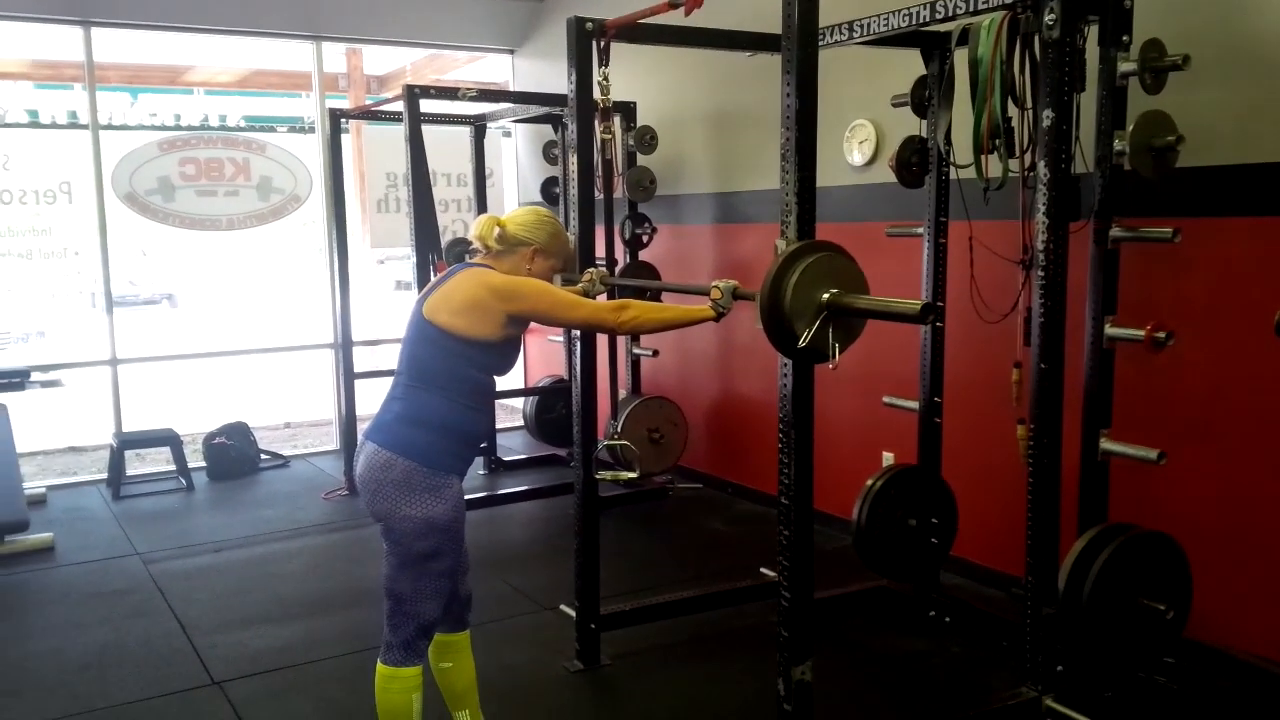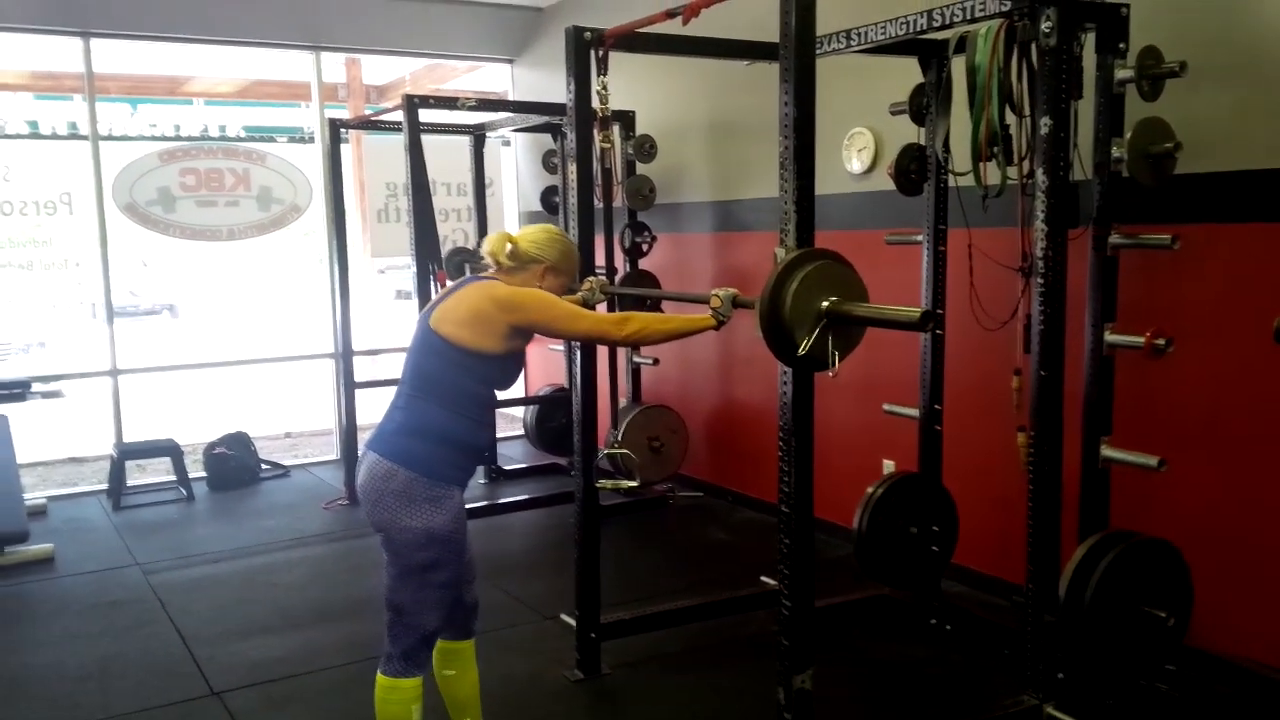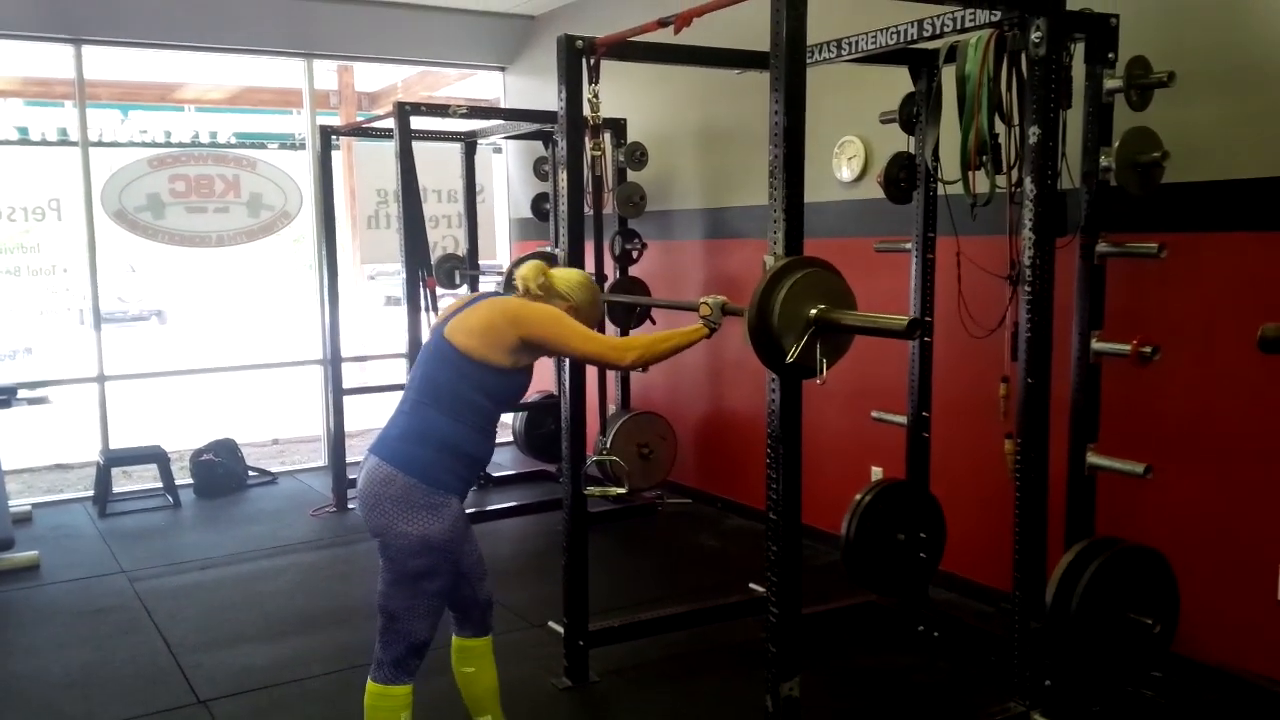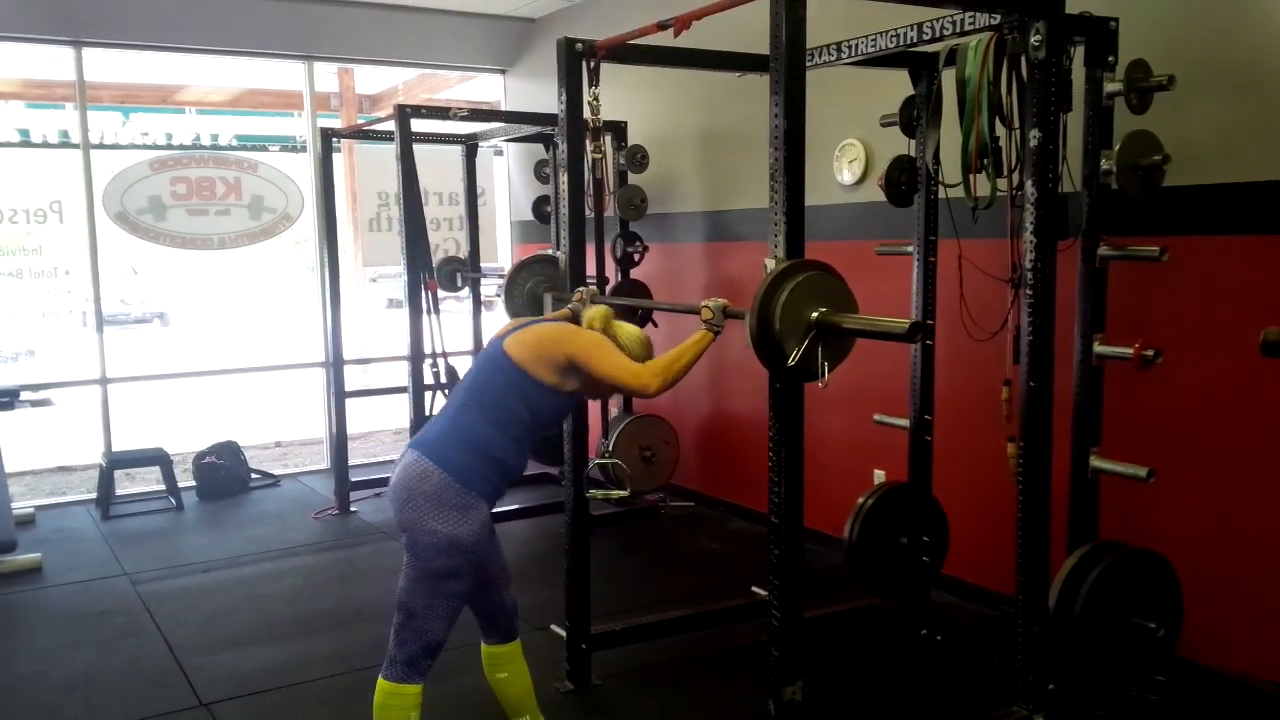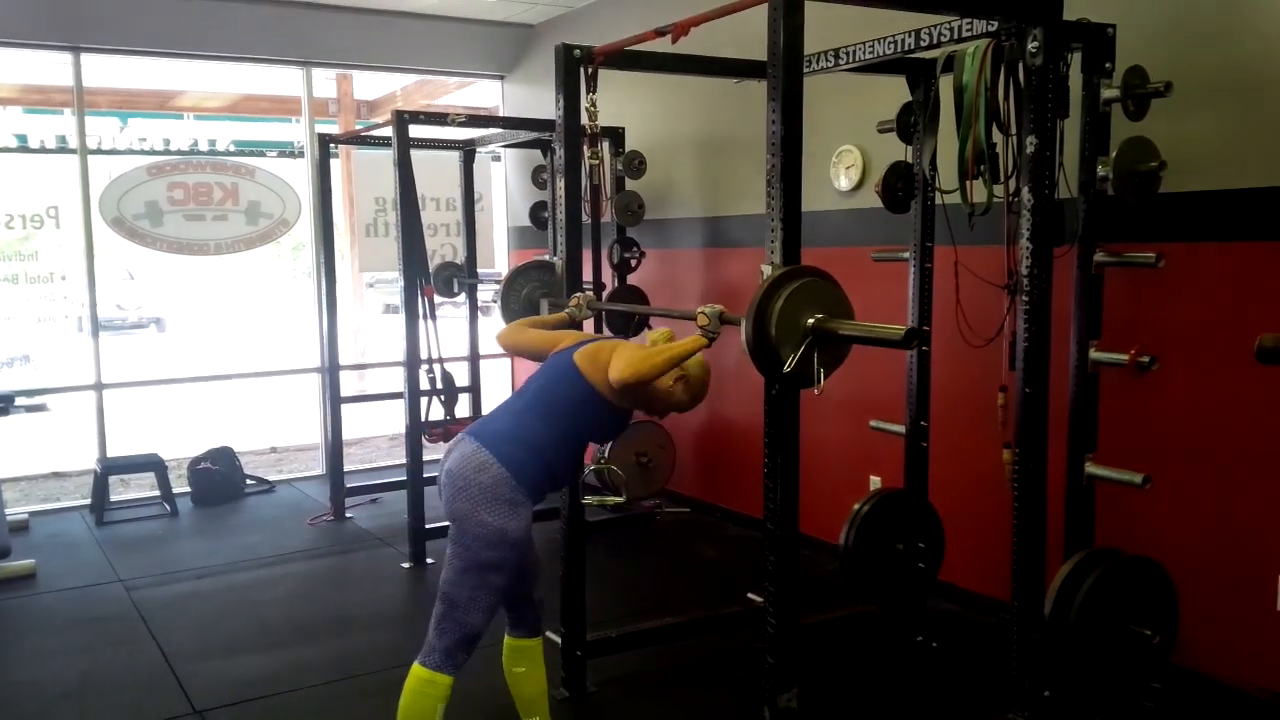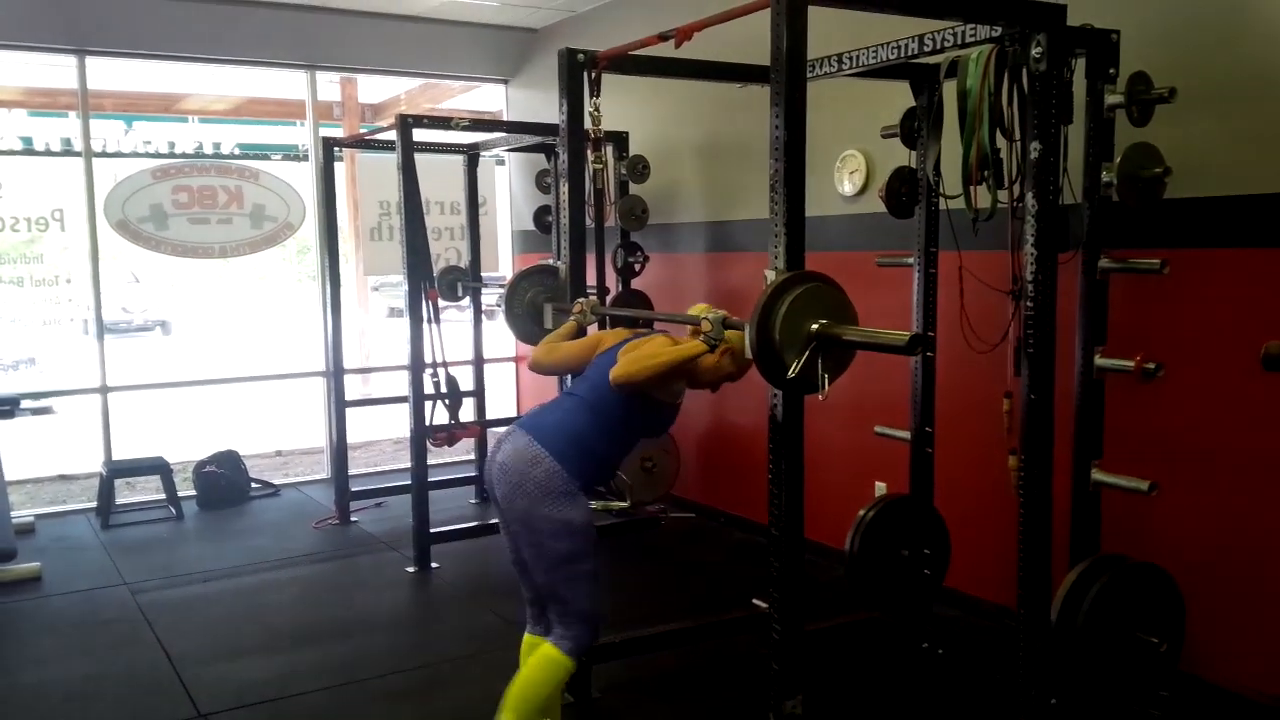
dt=0.3s
person 1, frame 1
left shoulder: (469, 280)
right shoulder: (495, 290)
right elbow: (617, 317)
left wrist: (580, 292)
right wrist: (710, 311)
left hip: (403, 461)
right hip: (414, 473)
left knee: (451, 610)
right knee: (410, 631)
person 1, frame 2
left shoulder: (477, 293)
right shoulder: (503, 301)
right elbow: (619, 329)
left wrist: (581, 300)
right wrist: (712, 319)
left hip: (409, 471)
right hip: (415, 483)
left knee: (458, 616)
right knee: (411, 641)
person 1, frame 3
left shoulder: (491, 307)
right shoulder: (520, 316)
right elbow: (624, 354)
right wrist: (704, 327)
left hip: (416, 480)
right hip: (413, 492)
left knee: (475, 611)
right knee: (403, 648)
person 1, frame 4
left shoulder: (544, 331)
right shoulder: (576, 340)
right elbow: (649, 381)
left wrist: (574, 310)
right wrist: (707, 331)
left hip: (441, 480)
right hip: (444, 491)
left knee: (500, 619)
right knee: (415, 649)
person 1, frame 5
left shoulder: (593, 342)
right shoulder: (635, 356)
left elbow: (509, 336)
right elbow: (622, 378)
left wrist: (569, 316)
right wrist: (699, 342)
left hip: (474, 463)
right hip: (491, 484)
left knee: (526, 616)
right knee: (452, 642)
person 1, frame 6
left shoulder: (624, 336)
right shoulder: (670, 349)
left elbow: (538, 358)
right elbow: (624, 376)
left wrist: (578, 320)
right wrist: (699, 345)
left hip: (513, 456)
right hip: (545, 477)
left knee: (547, 618)
right knee: (576, 629)
